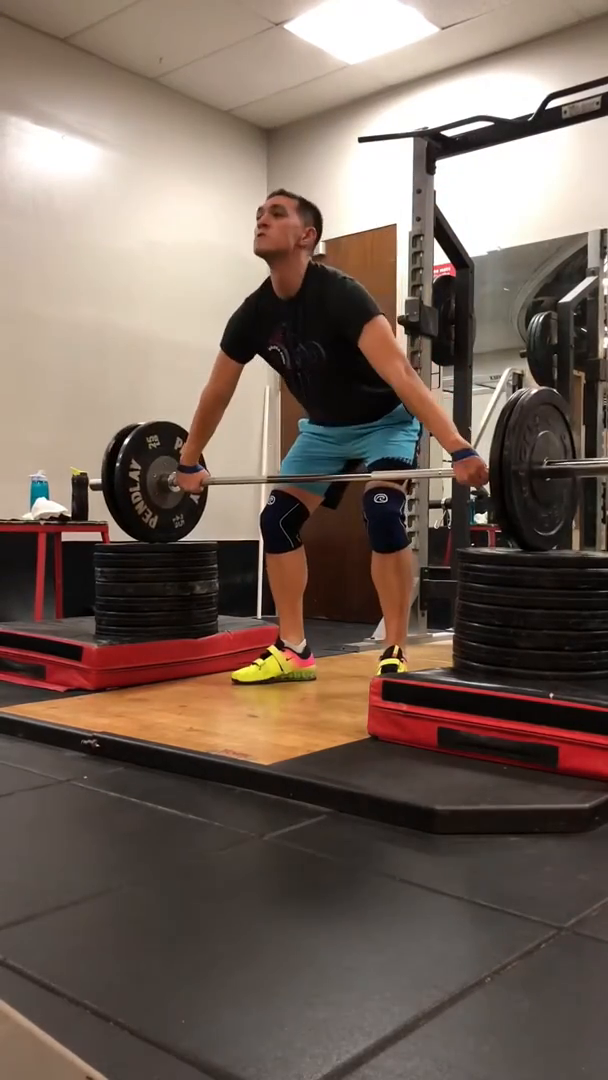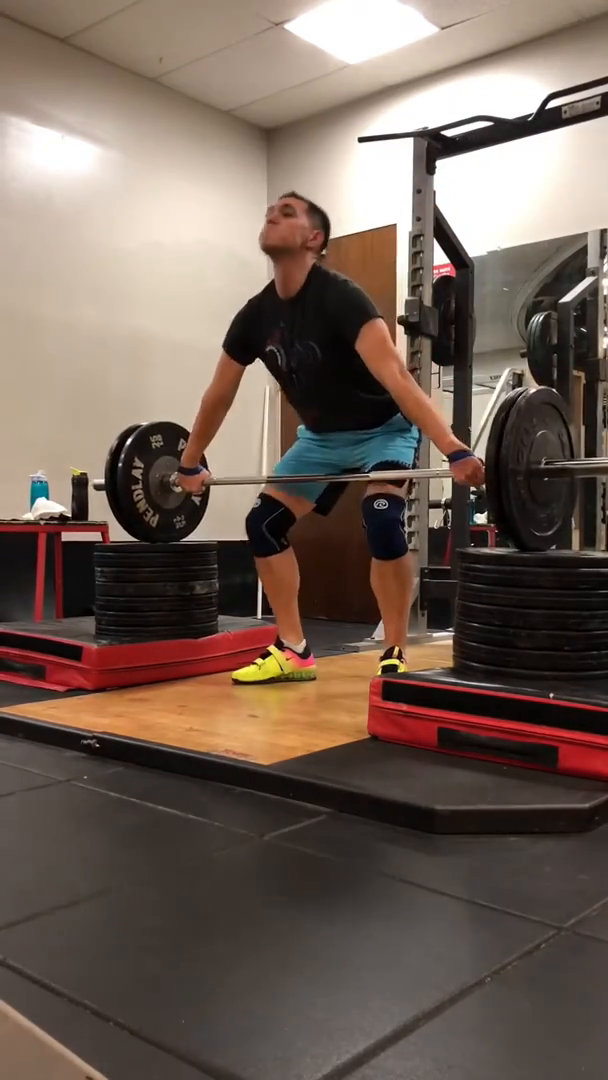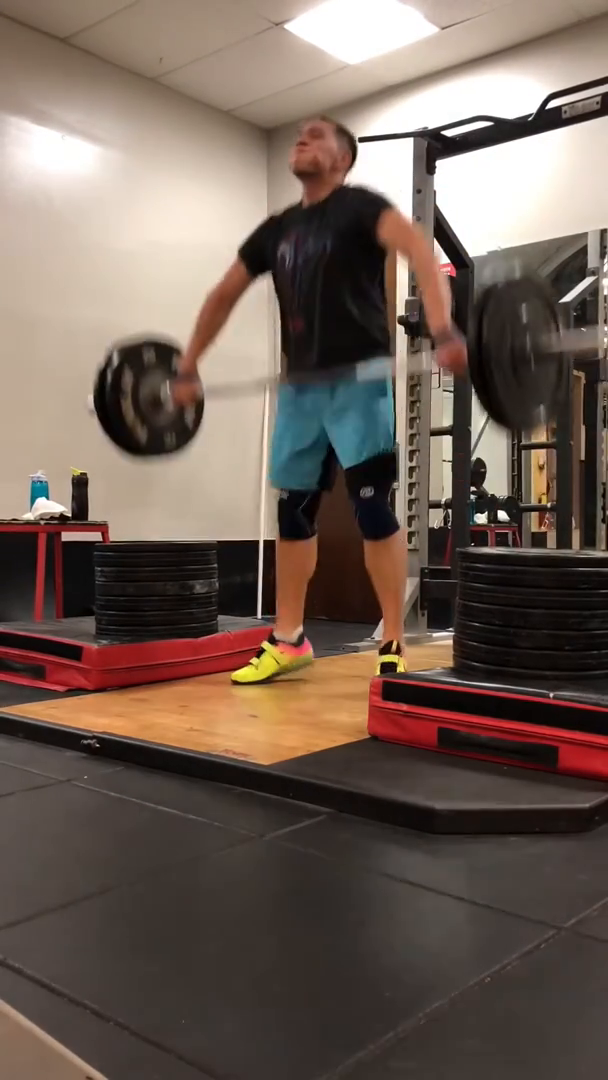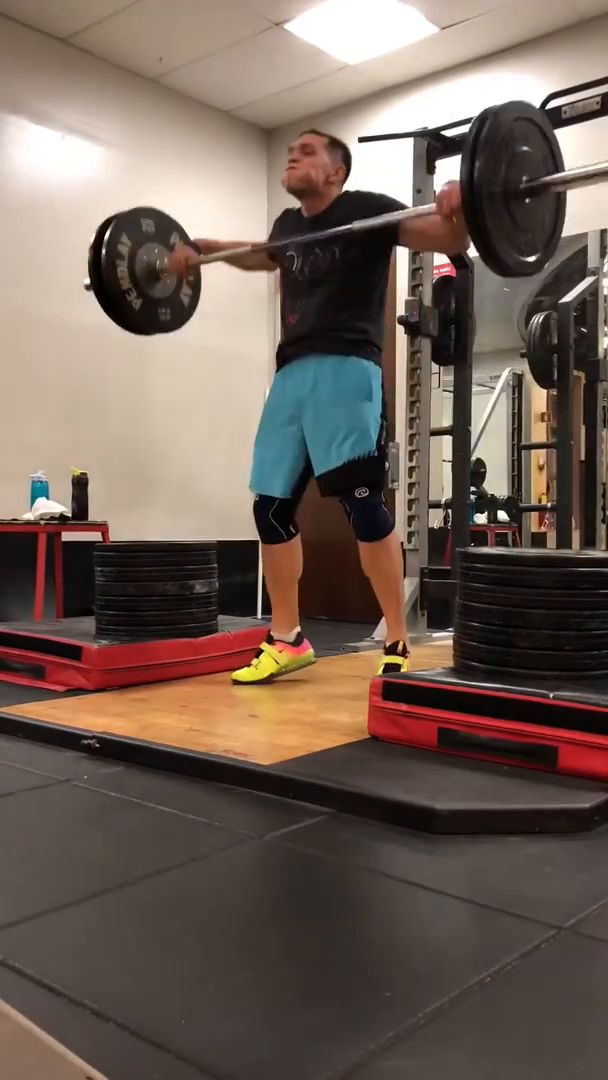
dt=0.3s
person 1, frame 1
left shoulder: (339, 295)
right shoulder: (252, 315)
left elbow: (399, 373)
right elbow: (216, 394)
left wrist: (459, 450)
right wrist: (189, 462)
left hip: (384, 421)
right hip: (324, 426)
left knee: (382, 514)
right knee: (277, 518)
left ankle: (395, 656)
right ankle: (293, 651)
person 1, frame 2
left shoulder: (339, 297)
right shoulder: (255, 315)
left elbow: (395, 376)
right elbow: (218, 395)
left wrist: (455, 452)
right wrist: (190, 462)
left hip: (381, 429)
right hip: (321, 435)
left knee: (381, 519)
right knee: (265, 520)
left ankle: (395, 657)
right ankle: (292, 650)
person 1, frame 3
left shoulder: (359, 206)
right shoulder: (277, 227)
left elbow: (420, 252)
right elbow: (224, 295)
left wrist: (443, 332)
right wrist: (188, 367)
left hip: (357, 377)
right hip: (300, 384)
left knee: (371, 501)
right knee: (294, 506)
left ankle: (393, 647)
right ankle: (289, 640)
person 1, frame 4
left shoulder: (365, 209)
right shoulder: (288, 224)
left elbow: (450, 237)
right elbow: (264, 257)
left wrist: (451, 213)
right wrist: (200, 248)
left hip: (344, 370)
right hip: (291, 374)
left knee: (362, 500)
right knee: (271, 506)
left ankle: (397, 647)
right ankle: (286, 639)
